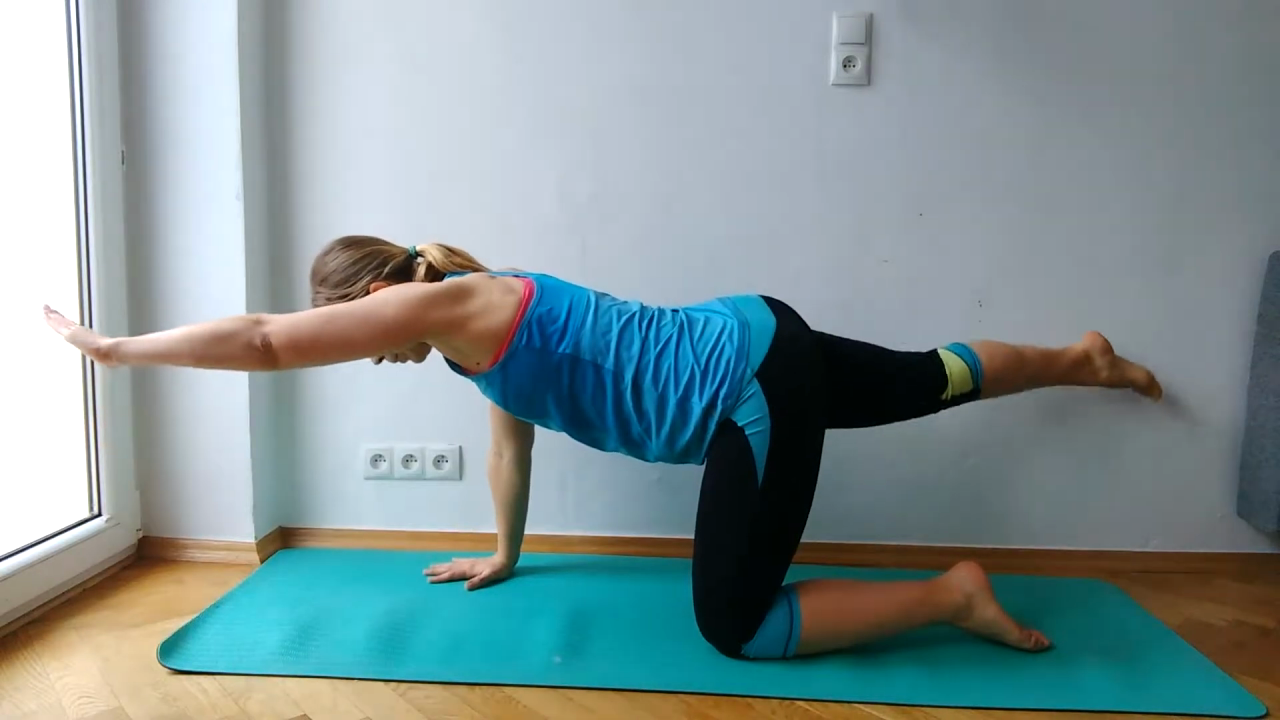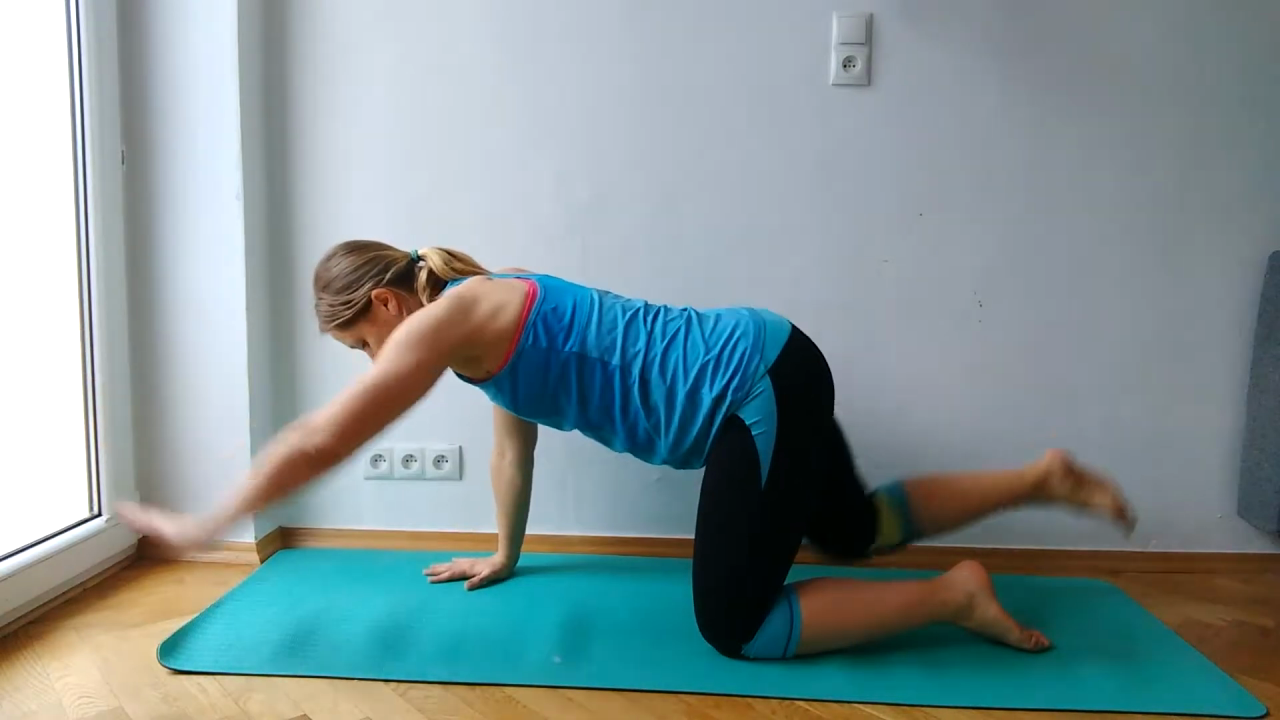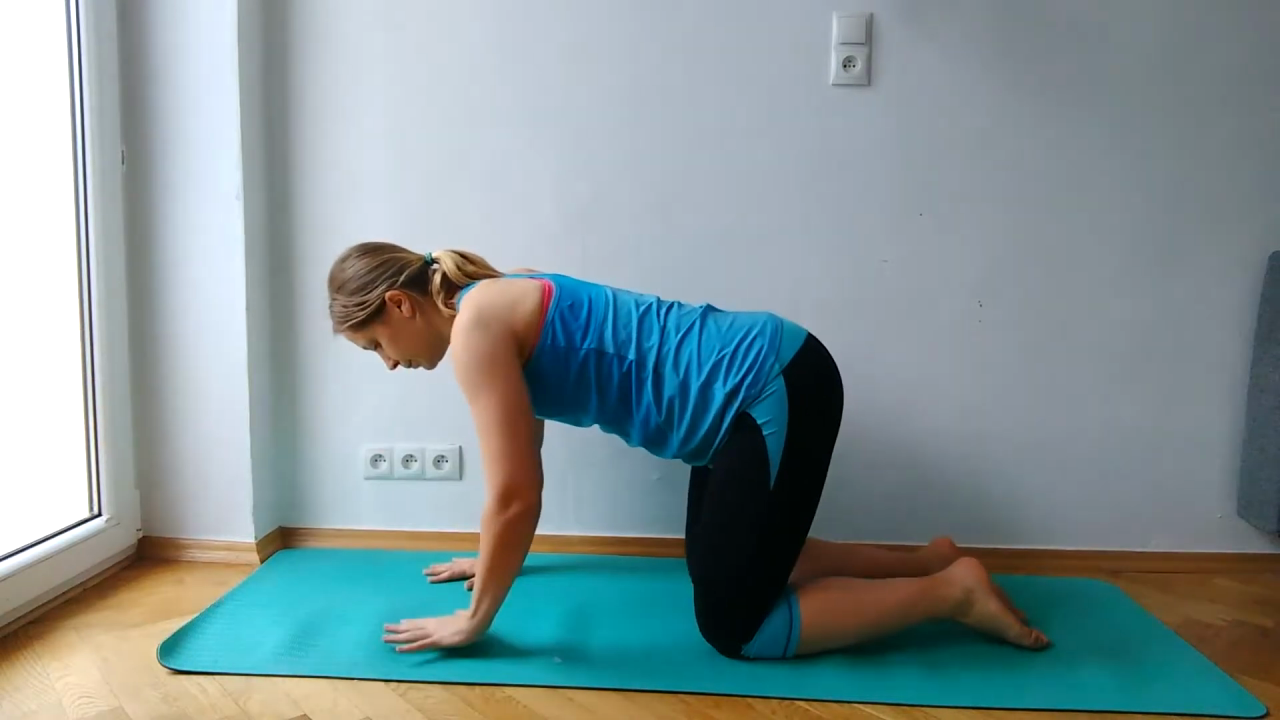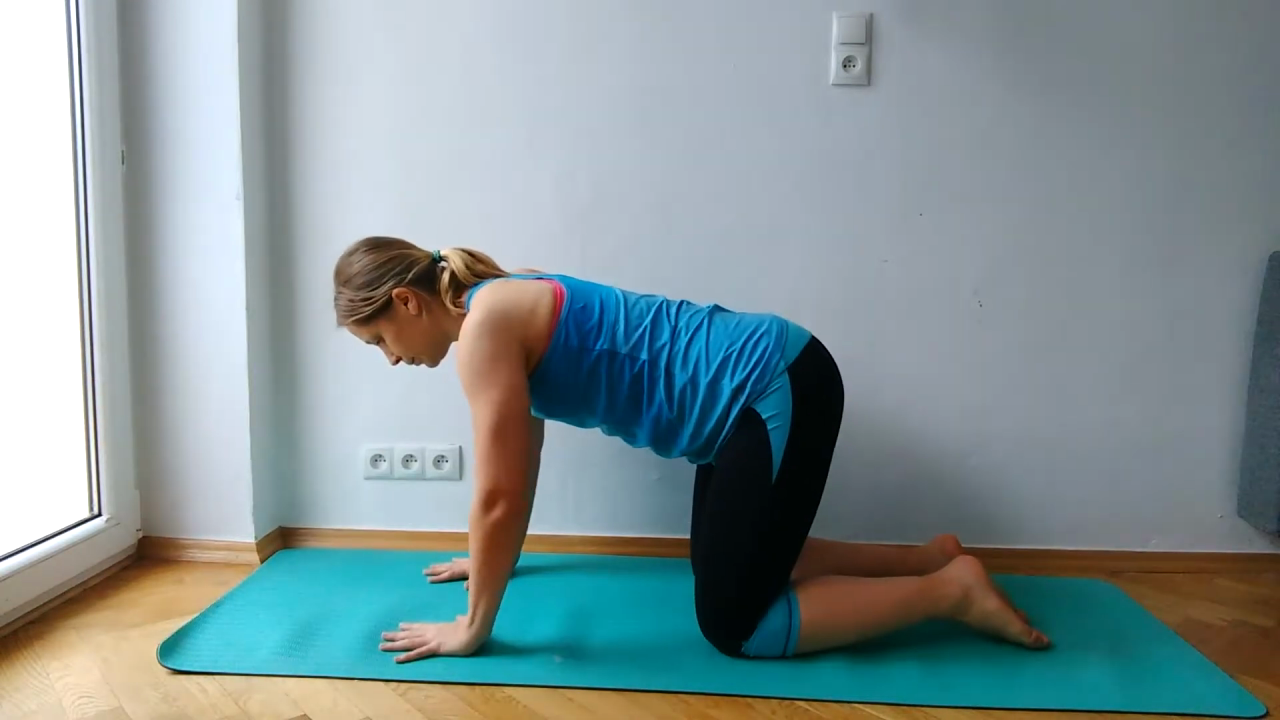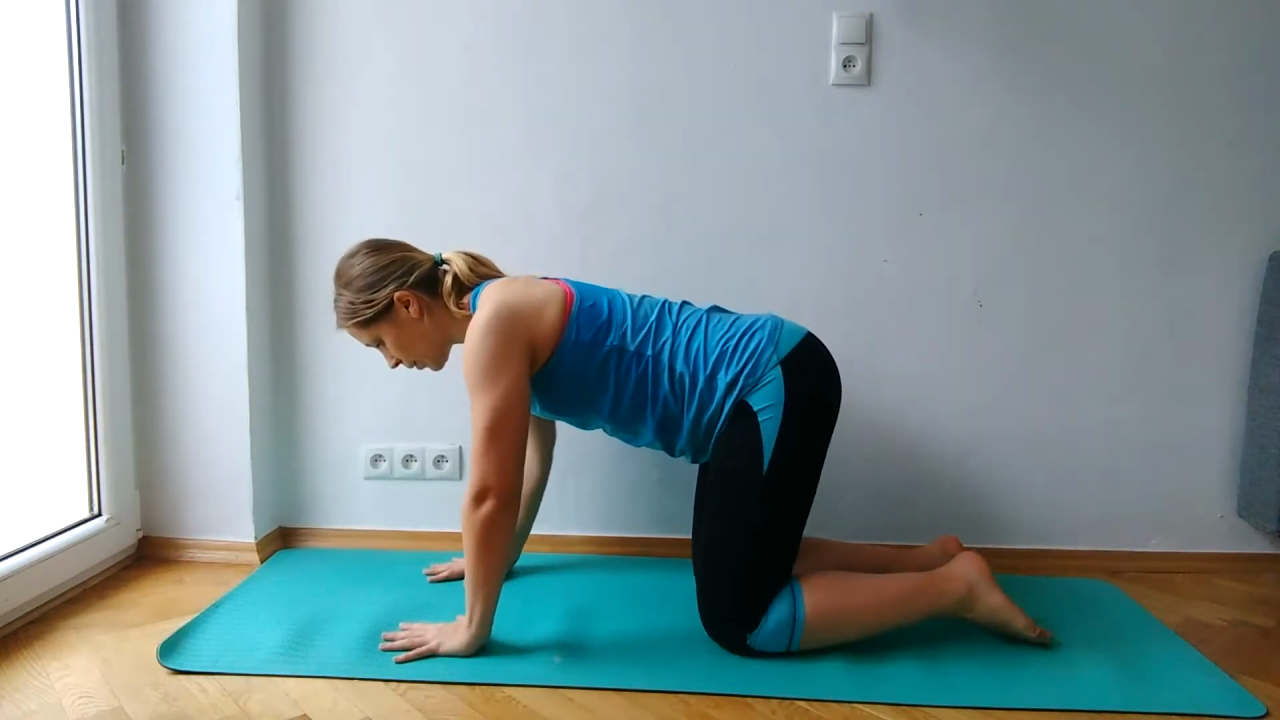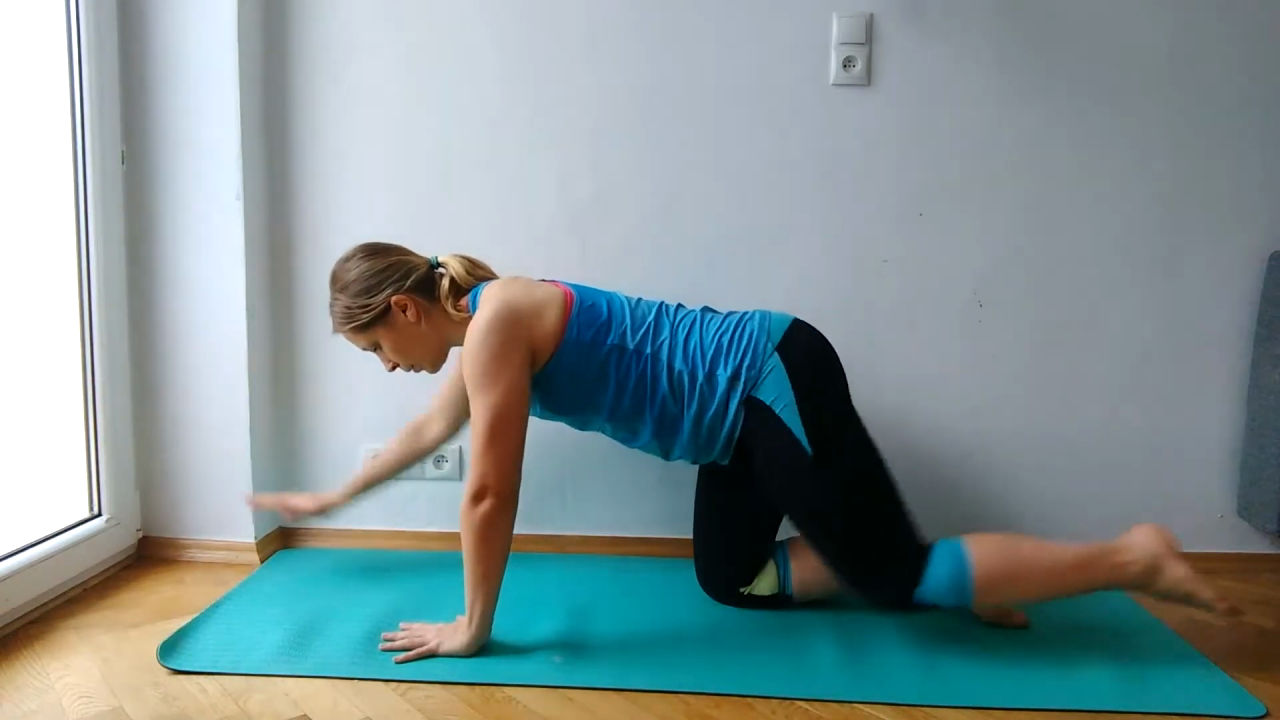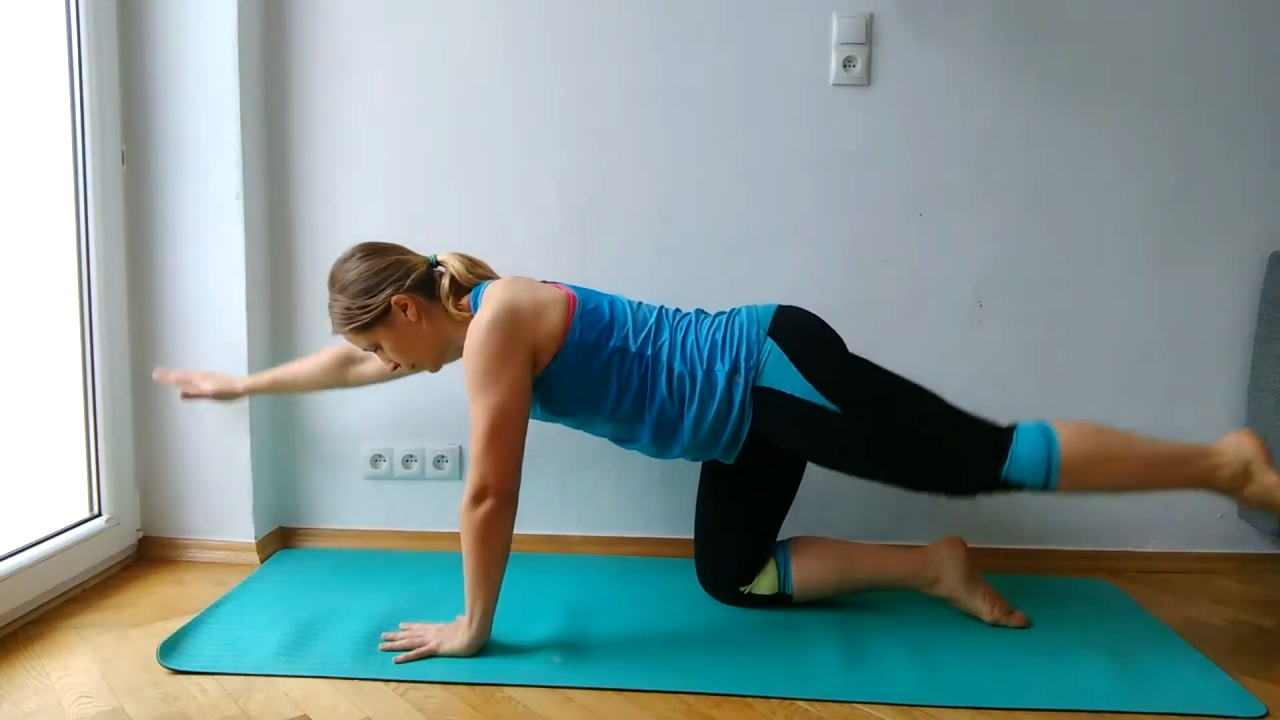
dt=0.4s
person 1, frame 1
left shoulder: (447, 306)
right shoulder: (479, 313)
left elbow: (263, 340)
right elbow: (511, 439)
left wrist: (116, 348)
right wrist: (502, 555)
left hip: (753, 386)
right hip: (759, 352)
left knee: (736, 625)
right knee: (924, 381)
left ankle: (954, 596)
right ankle: (1085, 360)
person 1, frame 2
left shoulder: (444, 321)
right shoulder: (478, 311)
left elbow: (323, 443)
right elbow: (515, 437)
left wrist: (209, 522)
right wrist: (501, 553)
left hip: (758, 388)
right hip: (761, 373)
left knee: (733, 622)
right knee: (851, 524)
left ankle: (955, 595)
right ankle: (1039, 479)
person 1, frame 3
left shoulder: (476, 325)
right shoulder: (500, 305)
left elbow: (515, 494)
right elbow: (523, 448)
left wrist: (473, 620)
right wrist: (493, 558)
left hip: (773, 393)
right hip: (757, 386)
left knee: (732, 624)
right knee: (727, 569)
left ankle: (951, 591)
right ankle: (932, 559)
person 1, frame 4
left shoulder: (483, 326)
right shoulder: (503, 307)
left elbow: (497, 495)
right elbow: (523, 462)
left wrist: (473, 627)
right wrist: (498, 558)
left hip: (777, 391)
right hip: (754, 390)
left knee: (732, 623)
right knee: (740, 563)
left ankle: (952, 590)
right ankle: (928, 559)
person 1, frame 5
left shoulder: (492, 327)
right shoulder: (505, 319)
left elbow: (489, 494)
right elbow: (532, 459)
left wrist: (473, 627)
right wrist: (499, 557)
left hip: (776, 384)
right hip: (749, 389)
left knee: (739, 621)
right knee: (723, 573)
left ankle: (957, 583)
right ankle: (926, 560)
person 1, frame 6
left shoulder: (491, 326)
right shoulder: (485, 320)
left elbow: (488, 495)
right elbow: (430, 425)
left wrist: (471, 627)
right wrist: (329, 495)
left hip: (770, 379)
right hip: (746, 401)
left knee: (898, 579)
right knee: (729, 577)
left ankle: (1138, 557)
right ankle: (941, 570)
person 1, frame 7
left shoulder: (491, 328)
right shoulder: (464, 315)
left elbow: (488, 498)
right elbow: (349, 362)
left wrist: (470, 629)
right wrist: (242, 383)
left hip: (773, 370)
right hip: (747, 397)
left knee: (993, 456)
right knee: (729, 578)
right ankle: (935, 570)
